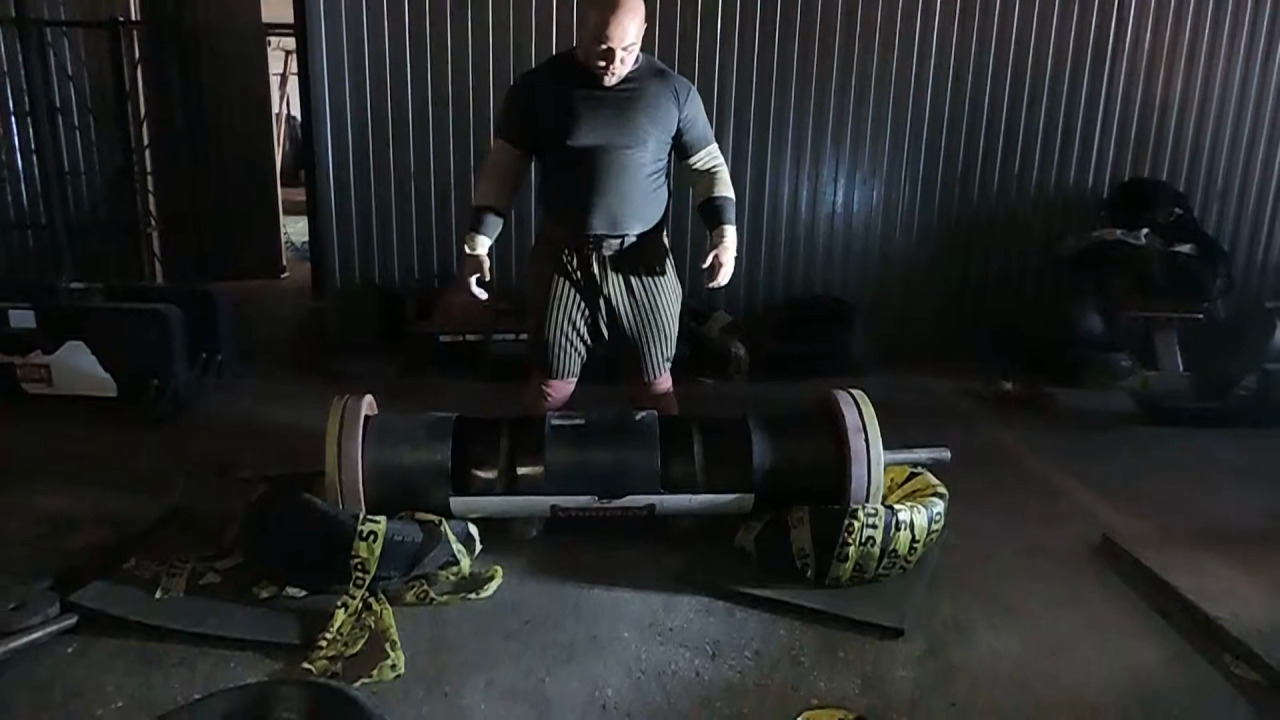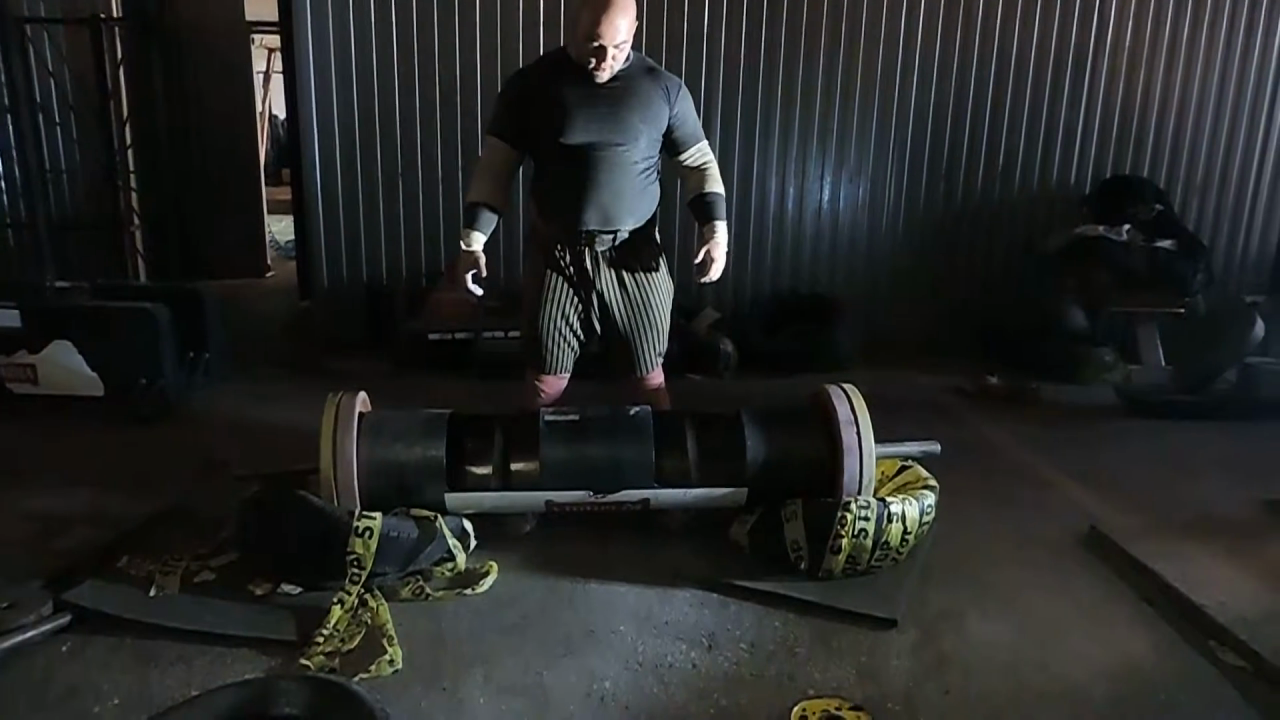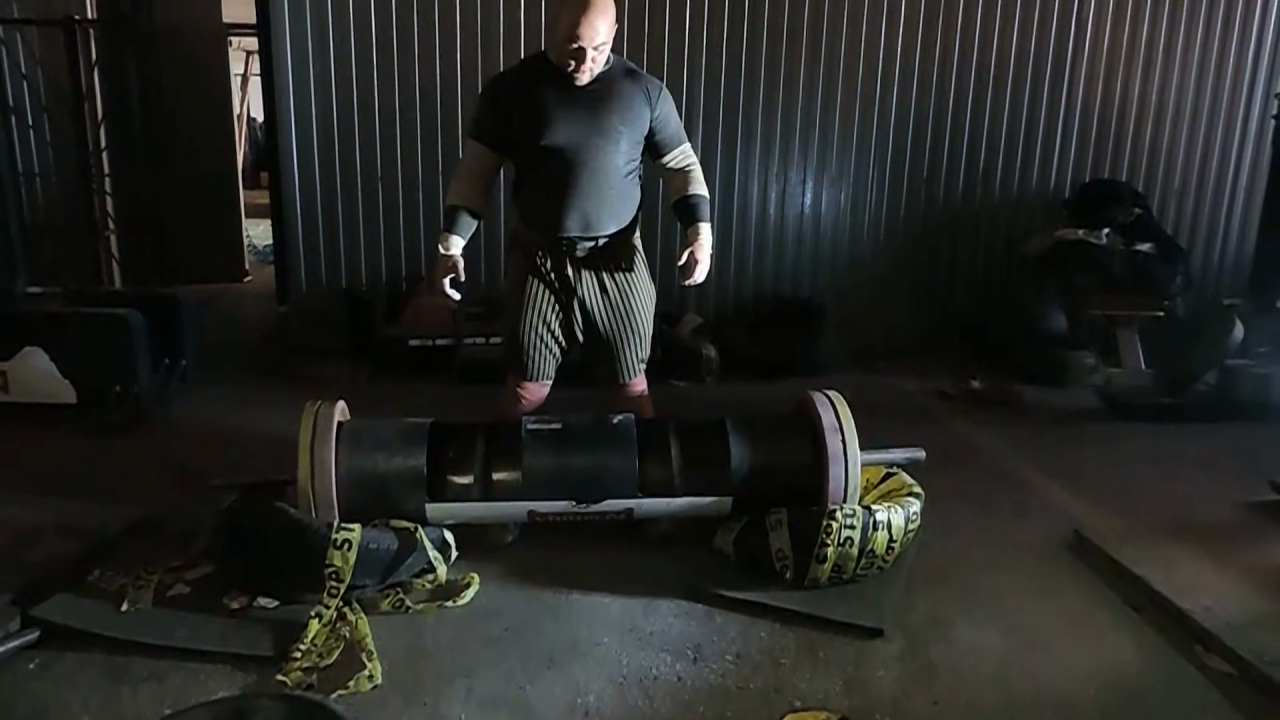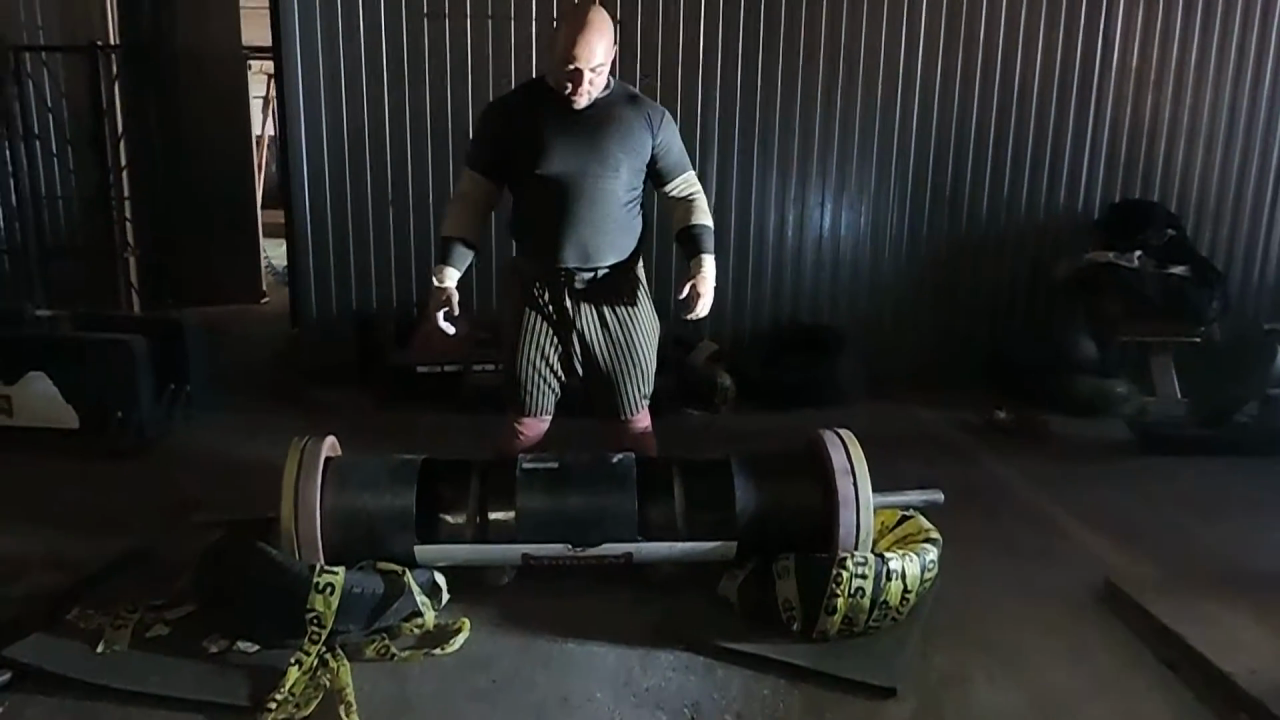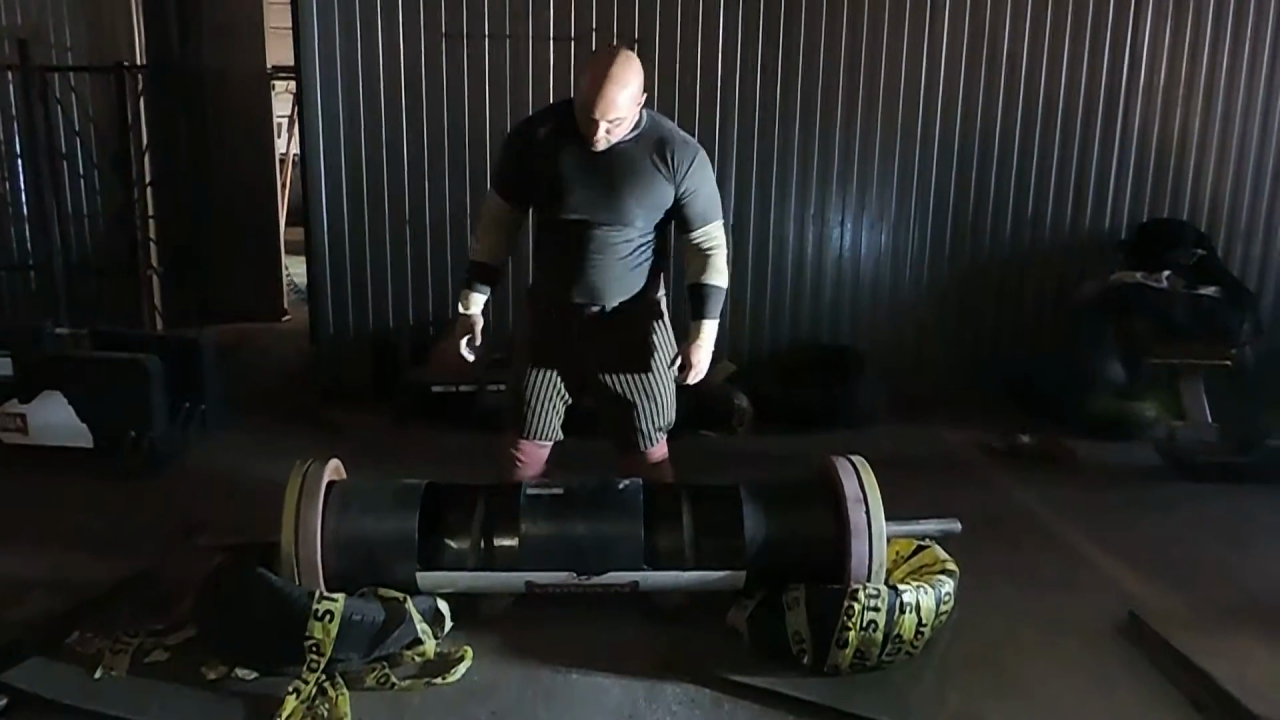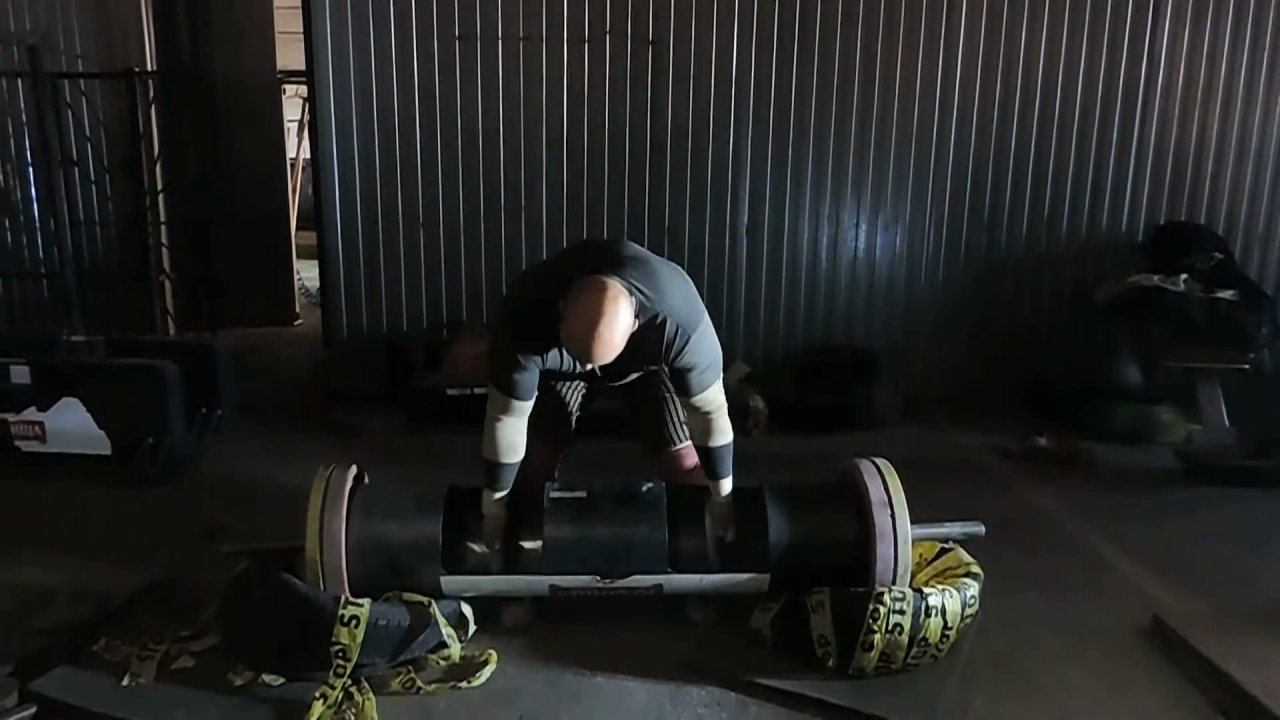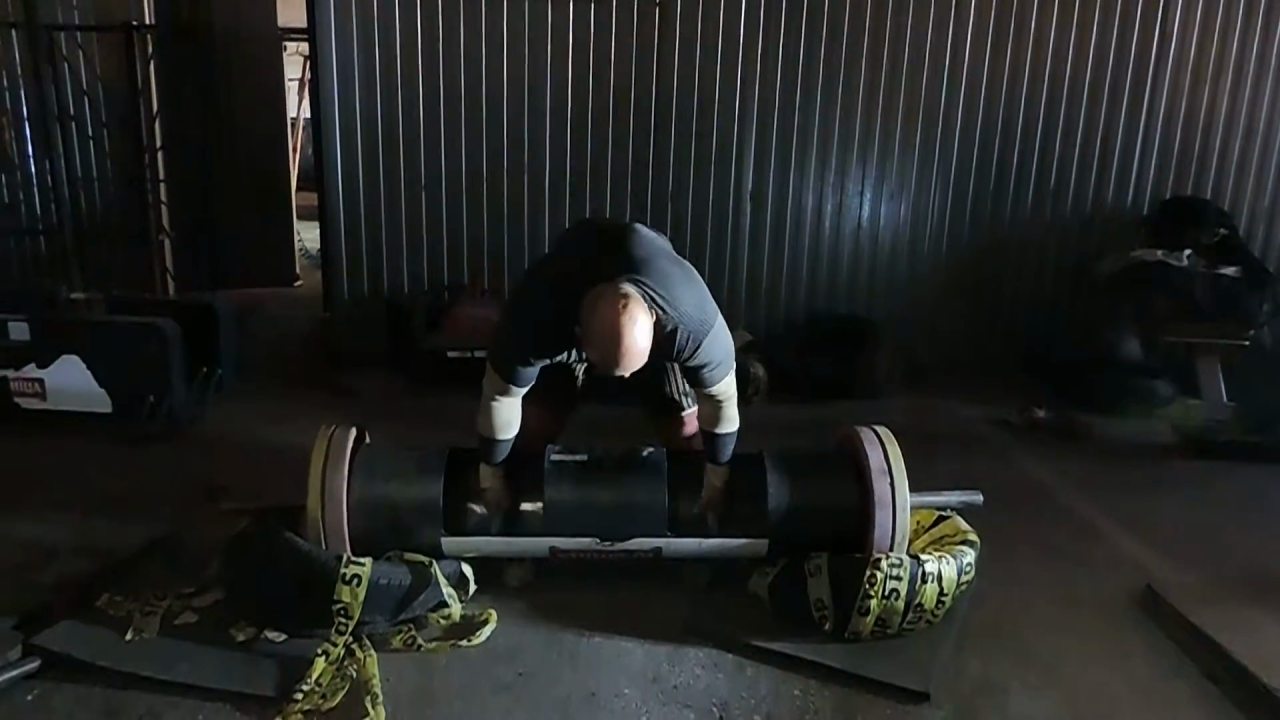
dt=0.7s
person 1, frame 1
left shoulder: (673, 90)
right shoulder: (538, 86)
left elbow: (708, 166)
right elbow: (502, 169)
left wrist: (725, 234)
right wrist: (478, 243)
left hip: (642, 260)
right hip: (562, 257)
left knee: (655, 381)
right knee: (552, 384)
person 1, frame 2
left shoulder: (663, 87)
right shoulder: (531, 84)
left elbow: (698, 162)
right elbow: (495, 166)
left wrist: (716, 229)
right wrist: (473, 240)
left hip: (635, 255)
right hip: (556, 253)
left knee: (649, 374)
right knee: (547, 379)
person 1, frame 3
left shoulder: (645, 90)
right shoulder: (512, 87)
left elbow: (682, 164)
right elbow: (477, 168)
left wrist: (700, 230)
right wrist: (451, 242)
left hip: (617, 260)
right hip: (538, 259)
left knee: (633, 380)
right knee: (528, 385)
person 1, frame 4
left shoulder: (646, 117)
right shoulder: (508, 114)
left elbow: (685, 193)
right elbow: (472, 199)
left wrist: (703, 263)
right wrist: (447, 276)
left hip: (617, 292)
right hip: (536, 291)
left knee: (634, 418)
right knee: (526, 421)
person 1, frame 5
left shoulder: (678, 154)
right shoulder: (534, 137)
left elbow: (709, 245)
right elbow: (498, 221)
left wrist: (704, 330)
right wrist: (472, 301)
left hip: (633, 323)
right hip: (550, 317)
left knee: (648, 452)
right knee: (527, 447)
person 1, frame 6
left shoulder: (679, 321)
right shoulder: (527, 318)
left elbow: (710, 408)
right elbow: (507, 416)
left wrist: (721, 495)
right wrist: (495, 505)
left hip: (647, 362)
left knee: (684, 460)
right knee: (534, 464)
person 1, frame 7
left shoulder: (693, 323)
right shoulder: (536, 318)
left elbow: (721, 396)
right elbow: (500, 395)
left wrist: (716, 483)
right wrist: (493, 480)
left knee: (684, 425)
right knee: (538, 425)
